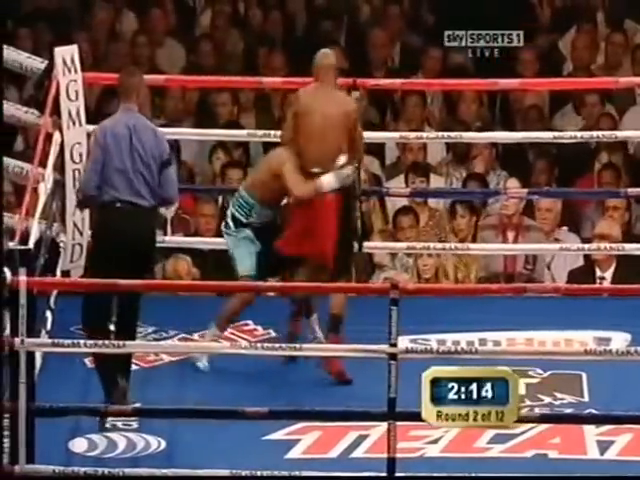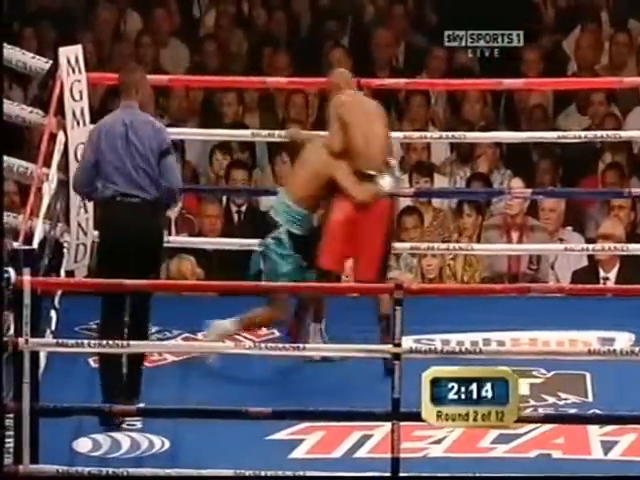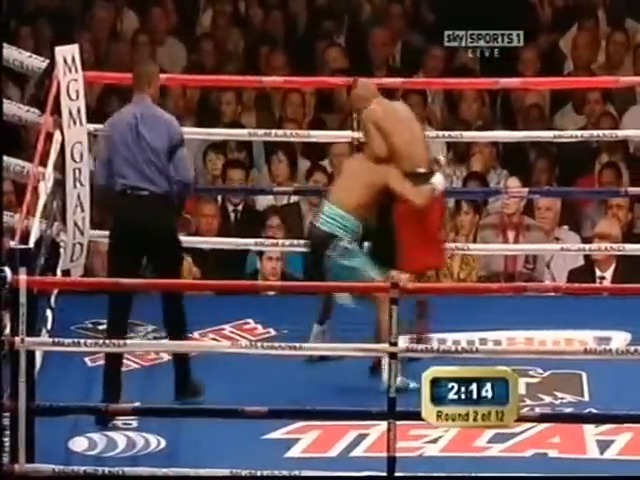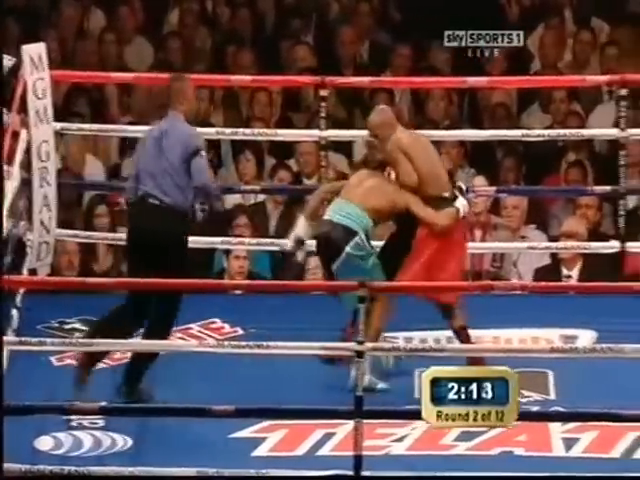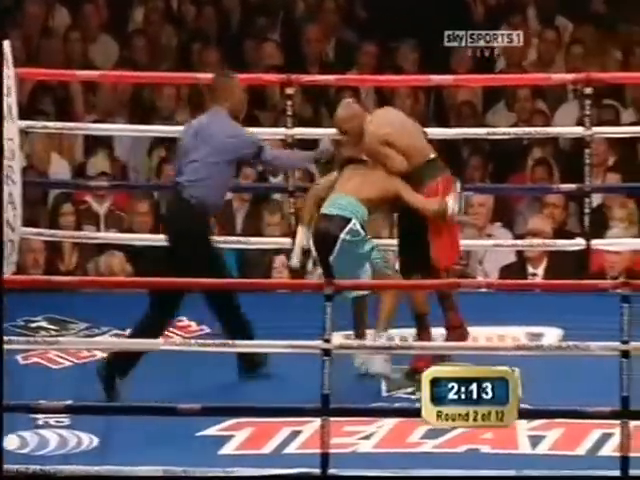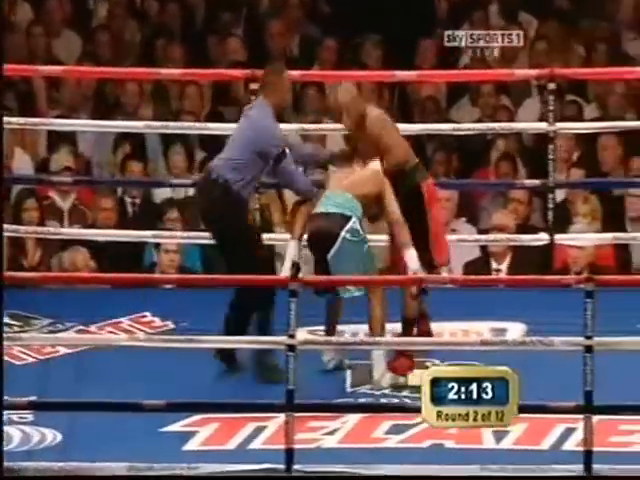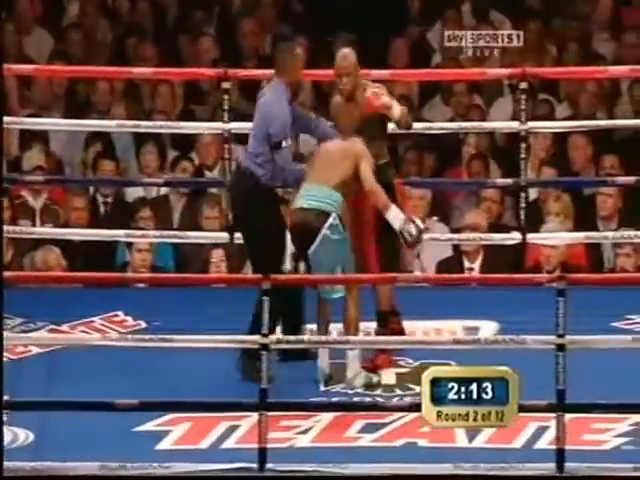
dt=0.3s
person 1, frame 1
left shoulder: (104, 130)
right shoulder: (155, 135)
left elbow: (87, 188)
right elbow: (170, 194)
left wrist: (86, 203)
left hip: (110, 221)
right hip: (142, 225)
left knee: (96, 310)
right knee: (128, 312)
left ankle: (113, 385)
right ankle: (119, 391)
person 1, frame 2
left shoulder: (102, 128)
right shoulder: (156, 129)
left elbow: (81, 183)
right elbow: (173, 185)
left hip: (114, 219)
right hip: (147, 221)
left knee: (112, 313)
right knee: (140, 308)
left ankle: (114, 401)
right ankle: (130, 392)
person 1, frame 3
left shoulder: (115, 123)
right shoulder: (167, 123)
left elbow: (102, 179)
right elbow: (185, 178)
right wrist: (177, 205)
left hip: (123, 211)
right hip: (158, 212)
left knee: (119, 307)
right knee: (172, 300)
left ankle: (110, 399)
right ankle: (184, 381)
person 1, frame 4
left shoulder: (149, 136)
right shoulder: (189, 135)
left elbow: (132, 189)
right elbow: (204, 184)
right wrist: (215, 198)
left hip: (140, 218)
right hip: (169, 224)
left knee: (138, 302)
right knee: (166, 305)
left ankle: (90, 353)
right ankle: (132, 380)
person 1, frame 5
left shoulder: (195, 127)
right shoulder: (233, 133)
right elbow: (275, 159)
right wrist: (312, 157)
left hip: (181, 211)
right hip: (190, 219)
right knee: (165, 304)
left ankle: (248, 356)
right ankle: (117, 365)
person 1, frame 6
left shoulder: (257, 114)
right shoulder: (266, 126)
left elbow: (291, 150)
right elbow: (291, 176)
left wrist: (326, 154)
right wrist: (319, 193)
left hip: (217, 193)
right hip: (223, 200)
left knee: (250, 274)
right knee: (262, 273)
left ankle: (228, 348)
right ankle: (261, 354)
person 1, frame 7
left shoulder: (278, 97)
right shoulder: (277, 109)
left elbow: (309, 123)
right elbow: (286, 168)
left hip: (258, 188)
right hip: (253, 192)
left knee: (288, 260)
right knee: (274, 274)
left ankle: (291, 339)
right ankle: (251, 356)
person 2, frame 1
left shoulder: (302, 97)
right shoulder: (350, 104)
left elbow: (287, 139)
right elbow: (358, 152)
right hip: (337, 188)
left knee: (307, 261)
right knee: (339, 273)
left ankle: (297, 325)
right ankle: (332, 349)
person 2, frame 2
left shoulder: (339, 104)
right shoulder: (376, 108)
left elbow: (336, 147)
right elbow: (383, 150)
right hip: (382, 192)
left knee: (327, 268)
right knee: (376, 275)
right ankle: (387, 346)
person 2, frame 3
left shoulder: (371, 114)
right shoulder: (401, 108)
right elbow: (405, 149)
right hip: (430, 183)
left knee: (387, 268)
right knee: (422, 261)
right ankle: (421, 323)
person 2, frame 4
left shoulder: (392, 145)
right shoulder: (416, 137)
left elbow: (410, 180)
right elbow: (427, 176)
left wrist: (392, 176)
right hip: (448, 211)
left knee: (384, 278)
right knee: (443, 292)
person 2, frame 5
left shoulder: (371, 141)
right shoulder: (386, 113)
left elbow: (400, 167)
right elbow: (420, 134)
left hip: (425, 184)
right hip: (439, 175)
left knee: (414, 267)
right knee: (432, 261)
right ankle: (454, 323)
person 2, frame 6
left shoulder: (374, 121)
right shoulder: (357, 127)
left elbow: (399, 156)
left hip: (412, 187)
right hip: (400, 186)
right knee: (404, 265)
left ankle: (406, 349)
right ankle: (422, 326)
person 2, frame 7
left shoulder: (374, 92)
right shoulder: (336, 103)
left elbow: (406, 121)
left wrist: (393, 107)
left hip: (379, 178)
left knee: (380, 261)
right knee: (370, 258)
right ankle: (393, 323)
person 3, frame 1
left shoulder: (294, 156)
right shoulder: (287, 158)
right elbow: (300, 192)
right wrist: (334, 179)
left hip: (266, 223)
right hip: (242, 226)
right knee: (248, 293)
right ankle: (210, 337)
person 3, frame 2
left shoulder: (315, 147)
right shoulder: (336, 164)
right elbow: (360, 196)
right wrist: (385, 184)
left hip: (293, 229)
right hip: (284, 233)
right knee: (277, 313)
right ankle: (222, 329)
person 3, frame 3
left shoulder: (354, 160)
right shoulder: (388, 171)
right elbow: (418, 200)
right wrist: (438, 181)
left hip: (318, 233)
right hip: (336, 241)
right knee: (385, 295)
left ankle: (317, 341)
right ankle: (388, 372)
person 3, frame 4
left shoulder: (364, 174)
right shoulder: (404, 196)
left elbow: (321, 193)
right elbow: (440, 222)
left wrist: (301, 230)
right wrist: (461, 205)
left hip: (326, 231)
right hip: (348, 236)
right knee: (382, 296)
person 3, frame 5
left shoulder: (350, 169)
right shoulder: (392, 182)
left elbow: (312, 194)
right elbow: (428, 208)
left wrist: (302, 236)
right wrist: (450, 204)
left hip: (322, 229)
right hip: (346, 228)
left ankle: (363, 356)
right ankle: (379, 357)
person 3, frame 6
left shoulder: (338, 172)
right shoulder: (379, 179)
left elbow: (305, 207)
right elbow: (395, 219)
left wrist: (293, 251)
right wrist: (412, 259)
left hip: (317, 224)
right hip: (342, 223)
left knee: (336, 285)
right knee: (375, 289)
left ankle: (331, 354)
right ankle: (380, 369)
person 3, frame 7
left shoulder: (327, 147)
right shoulder: (360, 150)
right elbow: (370, 186)
left wrist: (294, 243)
right wrist: (399, 218)
left hip: (299, 215)
right hip: (322, 217)
left knee: (325, 289)
right knee: (350, 290)
left ankle: (324, 362)
right ankle: (354, 371)
